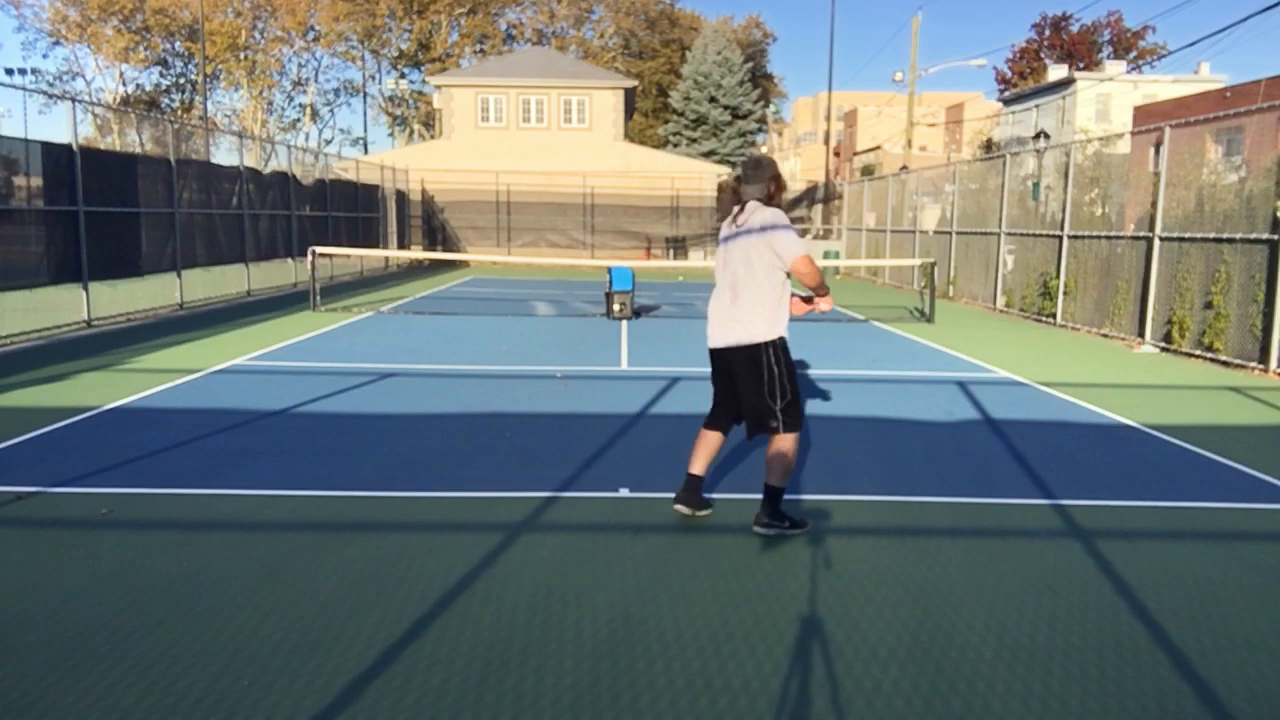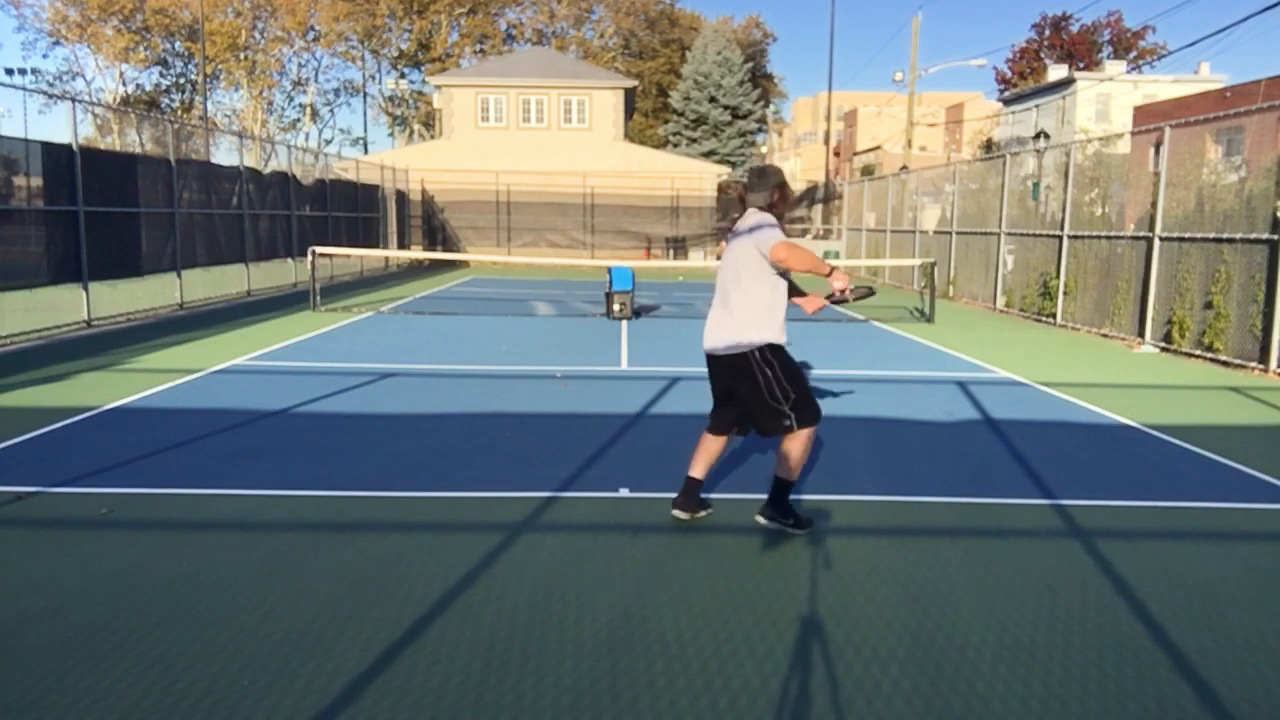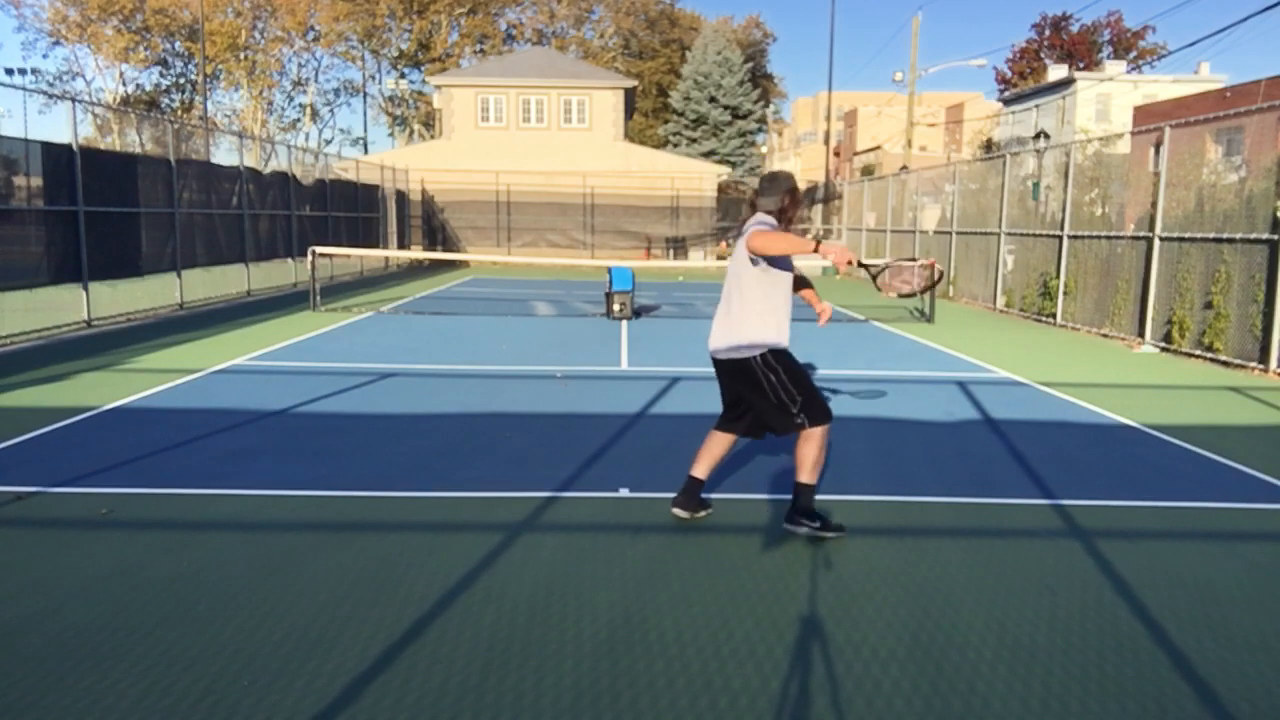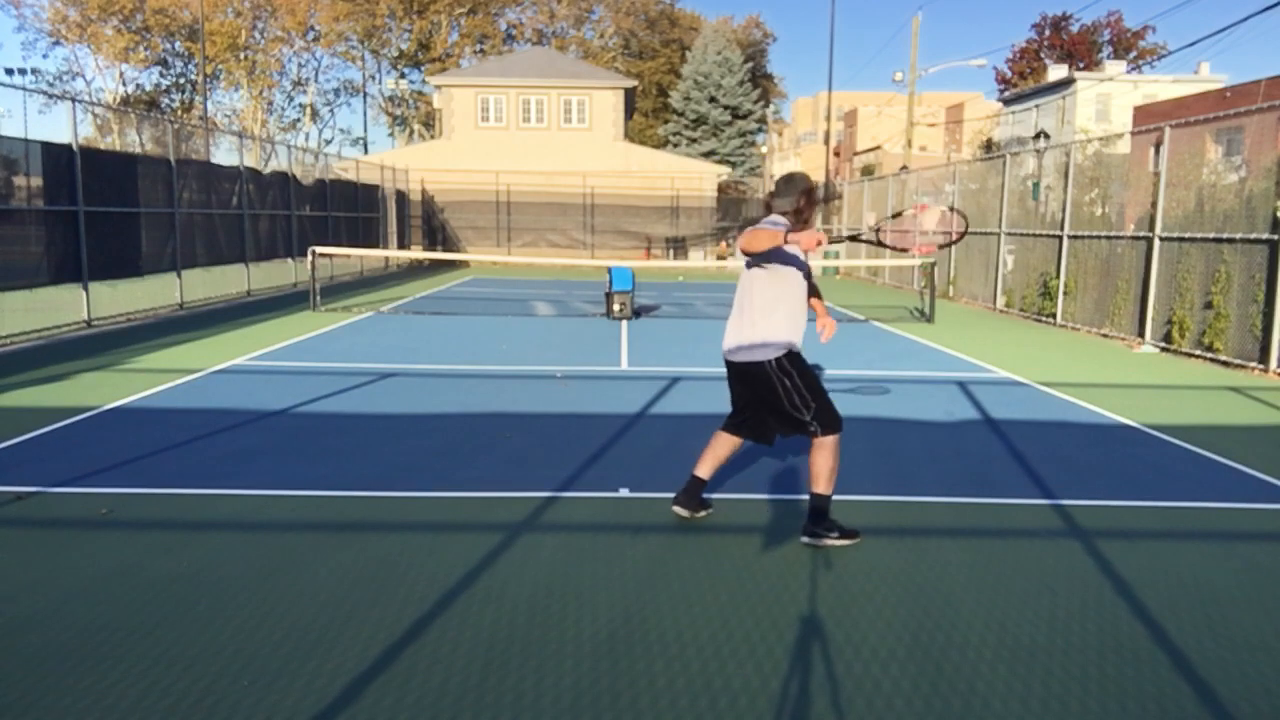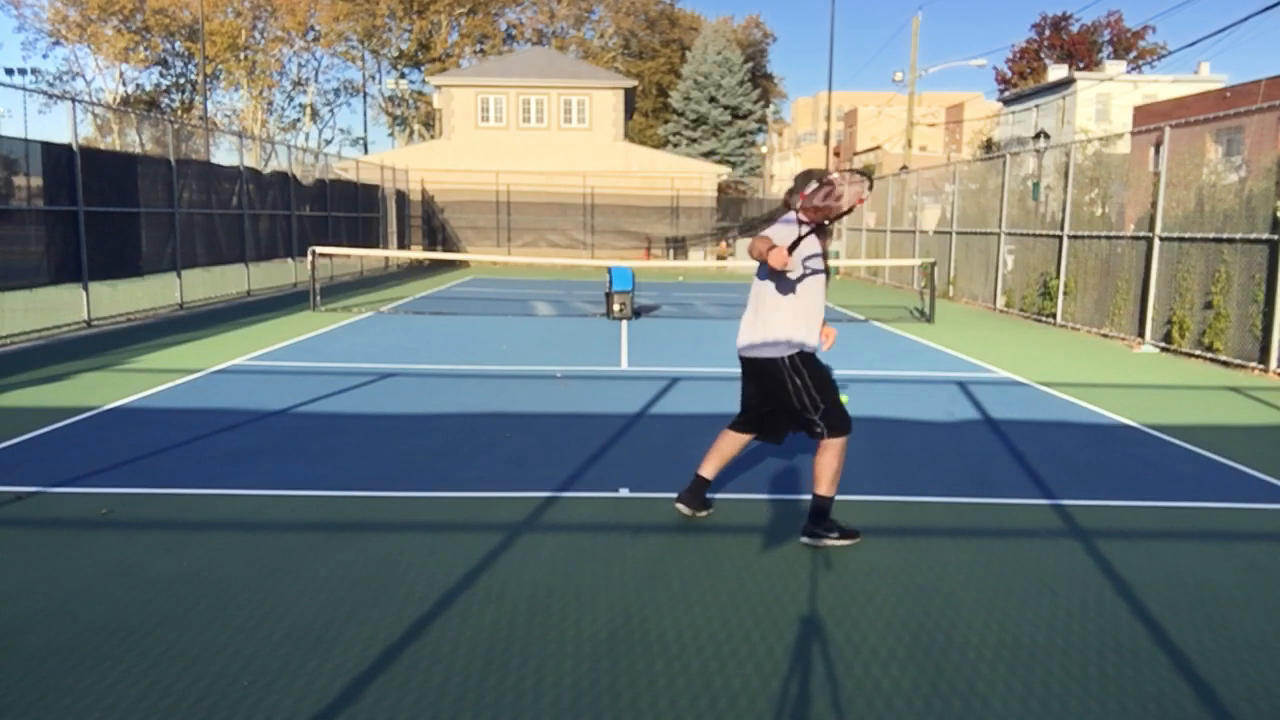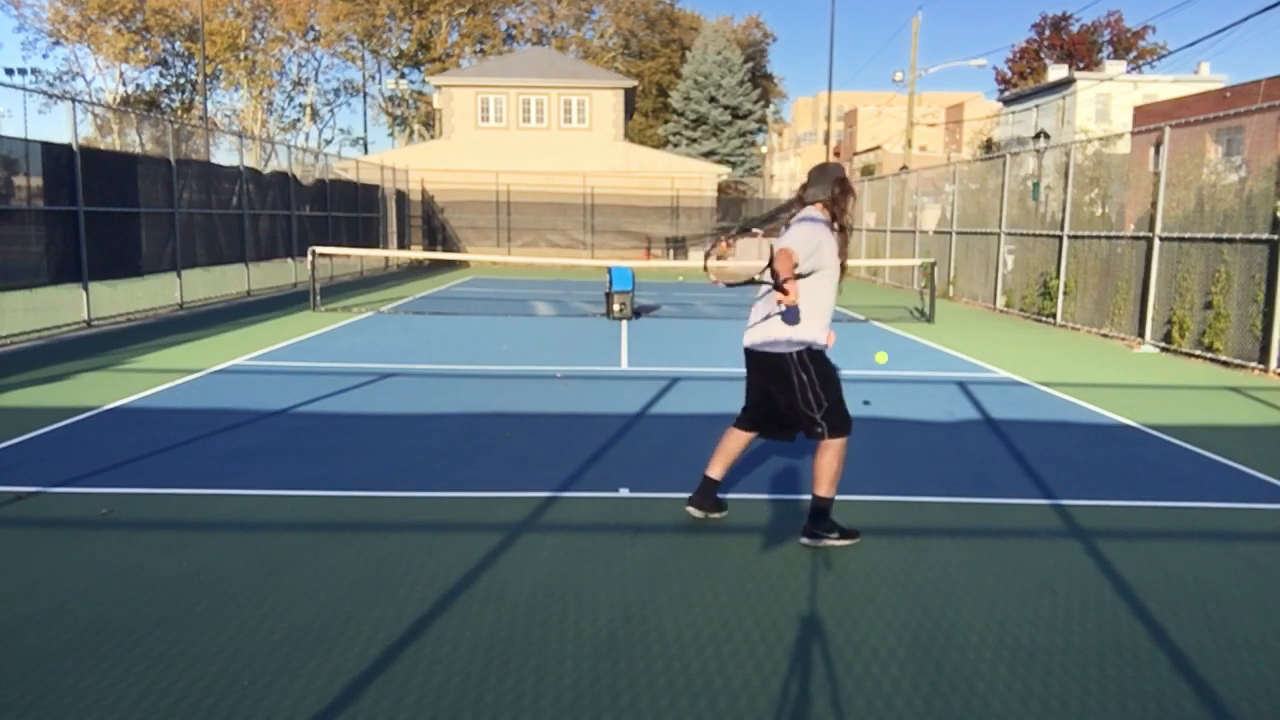
dt=0.1s
person 1, frame 1
left shoulder: (732, 225)
right shoulder: (773, 220)
right elbow: (803, 266)
left wrist: (786, 301)
right wrist: (822, 291)
left hip: (724, 338)
right hip: (758, 341)
left knee: (720, 417)
right knee: (787, 425)
left ankle: (689, 492)
right ankle: (770, 512)
person 1, frame 2
left shoulder: (742, 228)
right shoulder: (761, 223)
right elbow: (783, 253)
left wrist: (802, 297)
right wrist: (830, 272)
left hip: (720, 343)
right hip: (752, 346)
left knee: (721, 422)
right knee: (803, 419)
left ankle: (687, 497)
right ankle: (776, 505)
person 1, frame 3
left shoulder: (773, 234)
right shoulder: (763, 228)
left elbow: (791, 276)
right elbow: (757, 243)
left wrist: (816, 300)
right wrist: (821, 247)
left hip: (729, 349)
right hip: (754, 351)
left knee: (731, 422)
right knee: (816, 419)
left ankle: (688, 496)
right ankle: (801, 510)
person 1, frame 4
left shoulder: (787, 238)
right shoulder: (774, 229)
left elbow: (802, 278)
right elbow: (747, 241)
left wrist: (822, 312)
right wrist: (793, 239)
left hip: (742, 351)
right hip: (768, 354)
left knee: (737, 425)
right knee: (826, 428)
left ankle: (689, 494)
right ankle: (818, 522)
person 1, frame 5
left shoulder: (804, 233)
right shoulder: (791, 225)
right elbow: (757, 245)
left wrist: (820, 323)
right wrist: (771, 254)
left hip: (756, 349)
right hip: (784, 353)
left knee: (745, 423)
right knee: (834, 429)
left ankle: (694, 493)
right ankle: (819, 523)
person 1, frame 6
left shoulder: (818, 228)
right shoulder: (814, 225)
right elbow: (785, 257)
left wrist: (820, 326)
right wrist: (787, 284)
left hip: (762, 343)
right hip: (791, 348)
left knee: (750, 420)
right knee: (835, 430)
left ankle: (704, 495)
right ankle: (818, 523)
